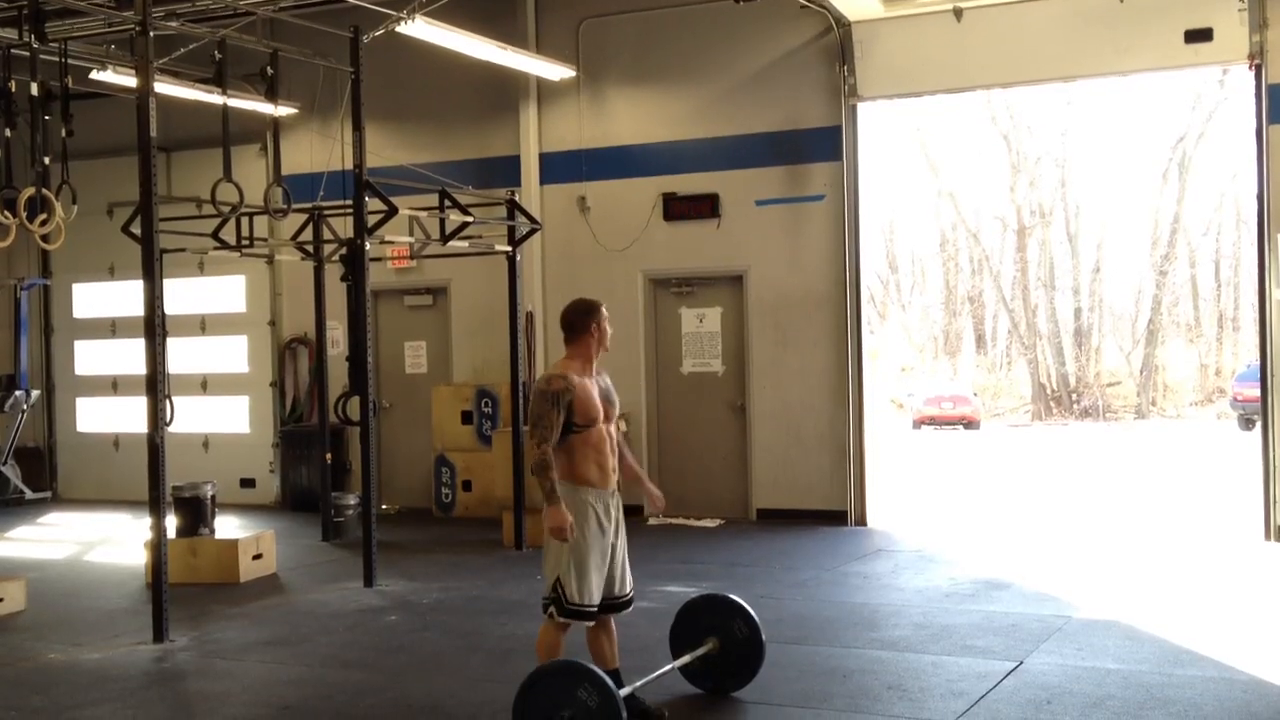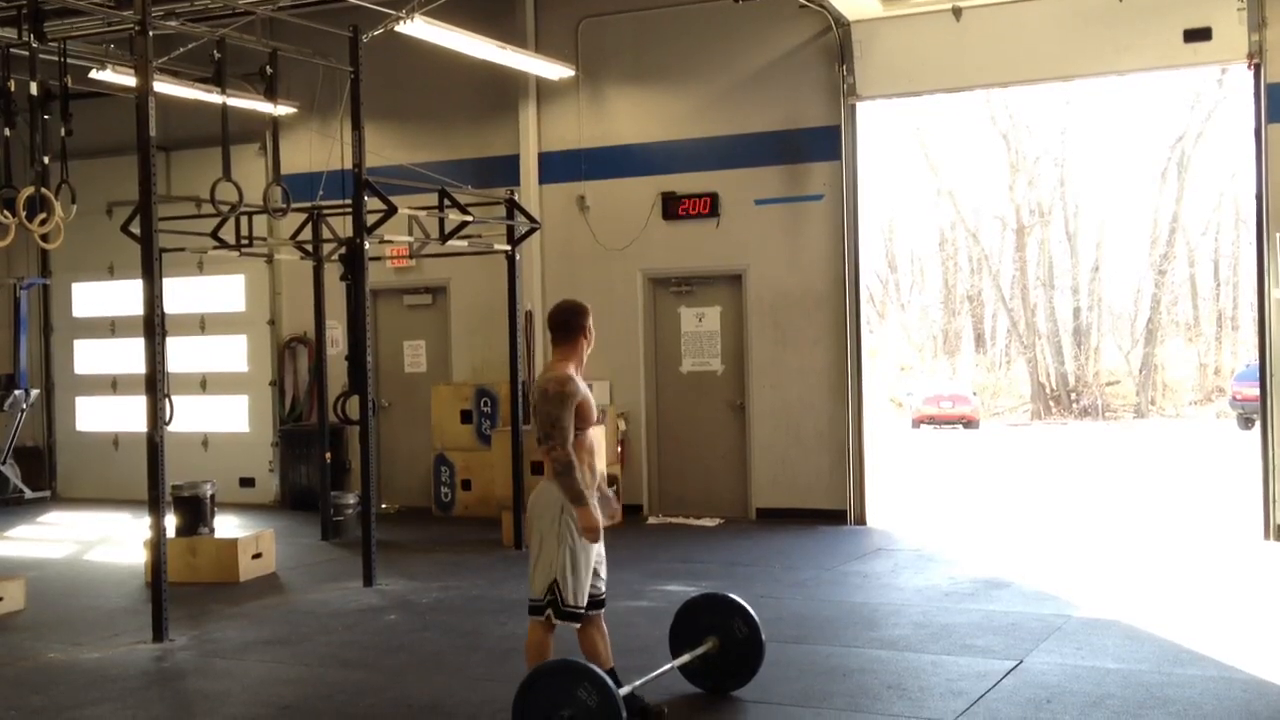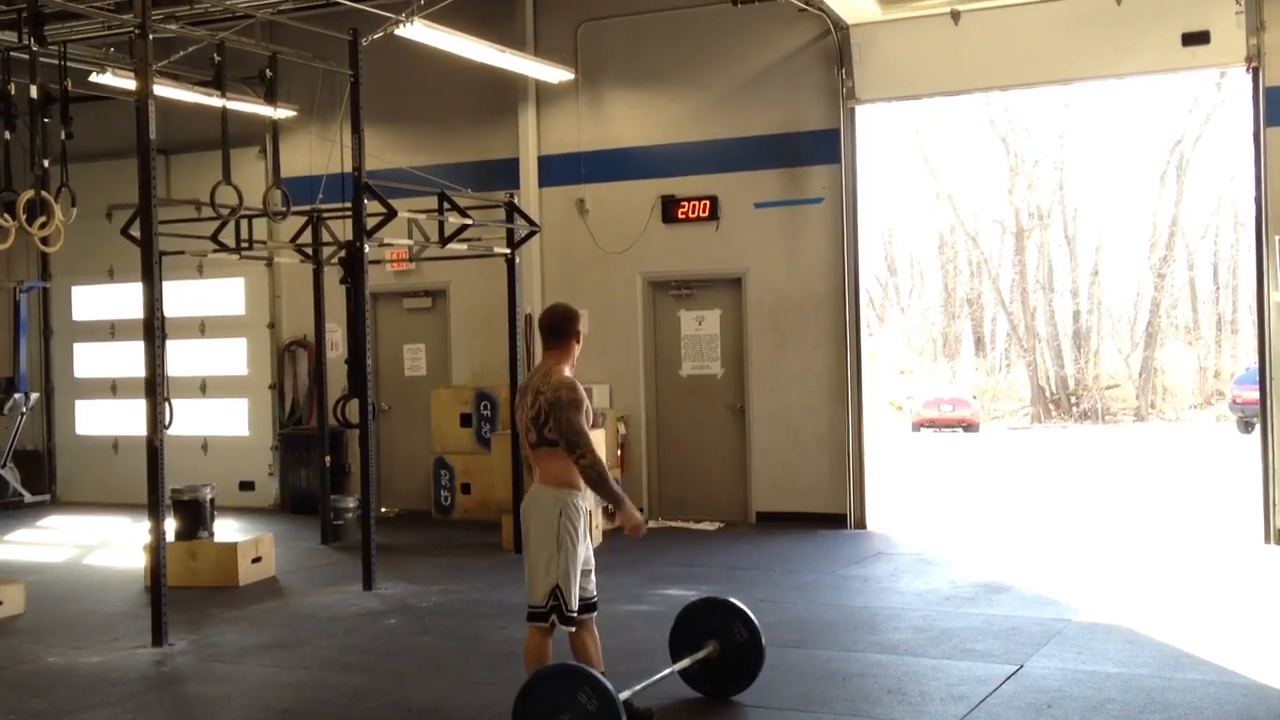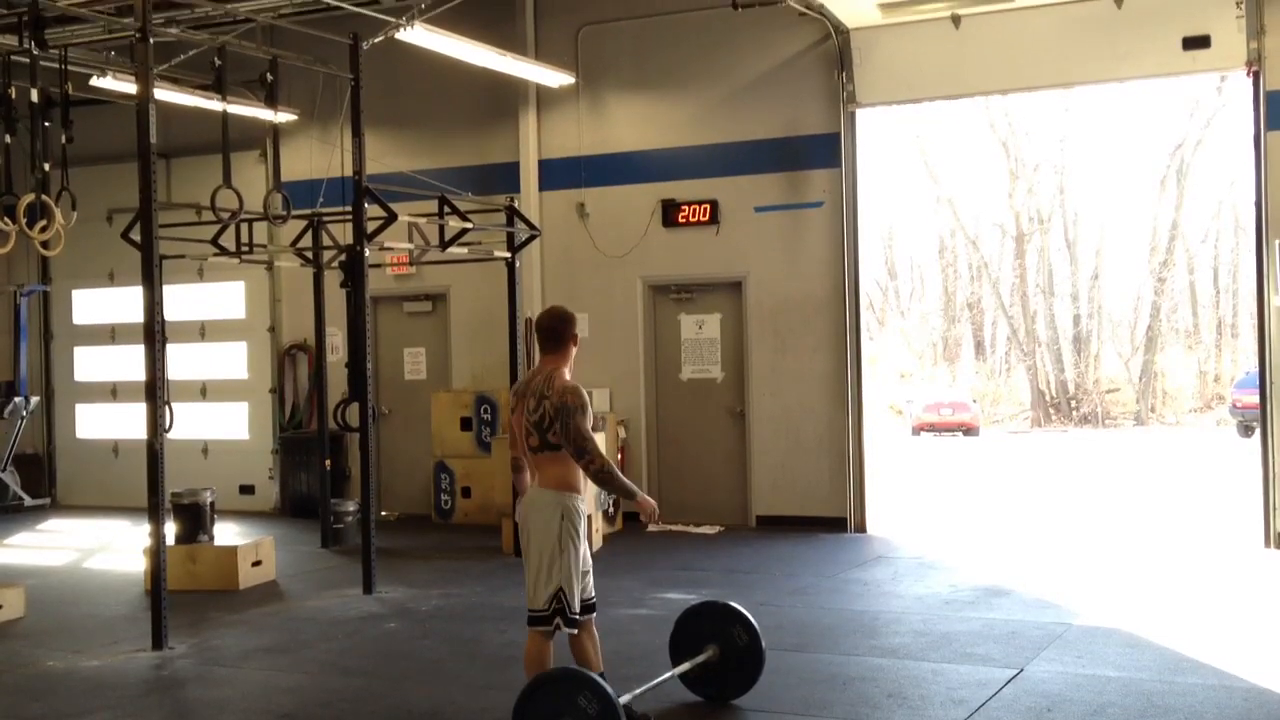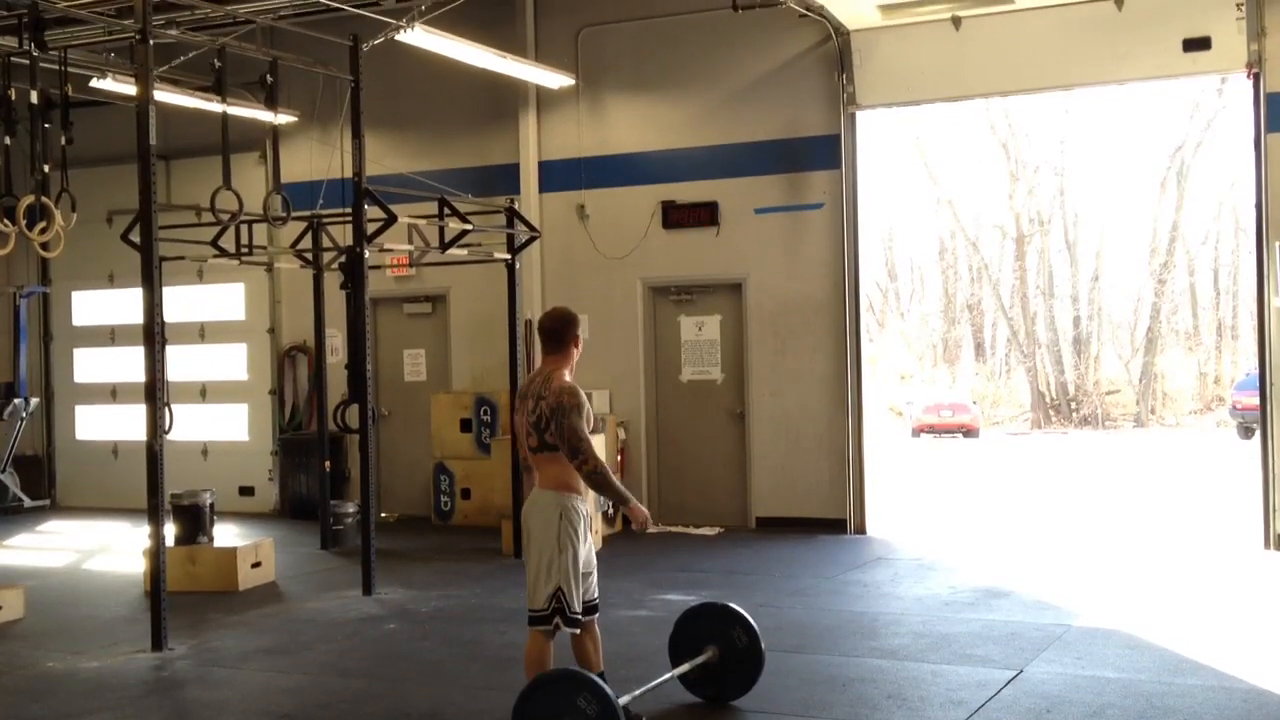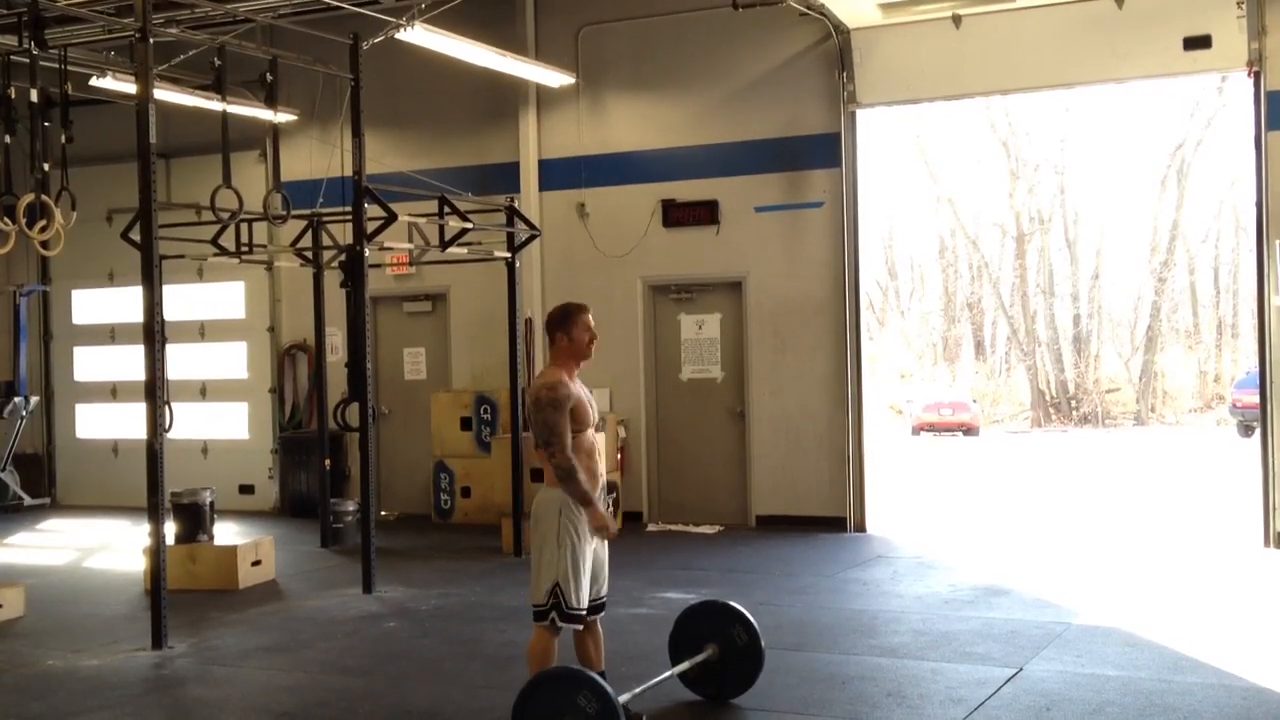
dt=0.2s
person 1, frame 1
left shoulder: (601, 380)
right shoulder: (557, 383)
right elbow: (542, 450)
left wrist: (643, 482)
right wrist: (556, 507)
left hip: (608, 502)
right hip: (579, 504)
left knee: (607, 607)
right knee: (562, 611)
person 1, frame 2
left shoulder: (567, 379)
right shoulder: (560, 382)
right elbow: (559, 451)
left wrist: (600, 493)
right wrist: (582, 506)
left hip: (579, 502)
right hip: (561, 505)
left knee: (591, 607)
right knee: (549, 612)
person 1, frame 3
left shoulder: (534, 382)
right shoulder: (563, 388)
right elbow: (584, 457)
right wrist: (623, 507)
left hip: (562, 502)
right hip: (558, 505)
left knee: (582, 610)
right knee: (546, 616)
person 1, frame 4
left shoulder: (524, 388)
right shoulder: (566, 392)
left elbow: (517, 455)
right elbow: (590, 460)
left wrist: (524, 497)
right wrist: (638, 497)
left hip: (548, 502)
right hip: (558, 507)
left knee: (582, 612)
right knee: (547, 619)
person 1, frame 5
left shoulder: (532, 386)
right shoulder: (564, 392)
left elbow: (528, 454)
right elbow: (586, 462)
right wrist: (630, 503)
left hip: (568, 507)
right hip: (558, 509)
left knee: (585, 613)
right knee: (549, 620)
person 1, frame 6
left shoulder: (575, 383)
right shoulder: (551, 388)
right elbow: (559, 456)
right wrist: (592, 507)
left hip: (587, 506)
right hip: (565, 510)
left knee: (590, 611)
right knee: (554, 617)
